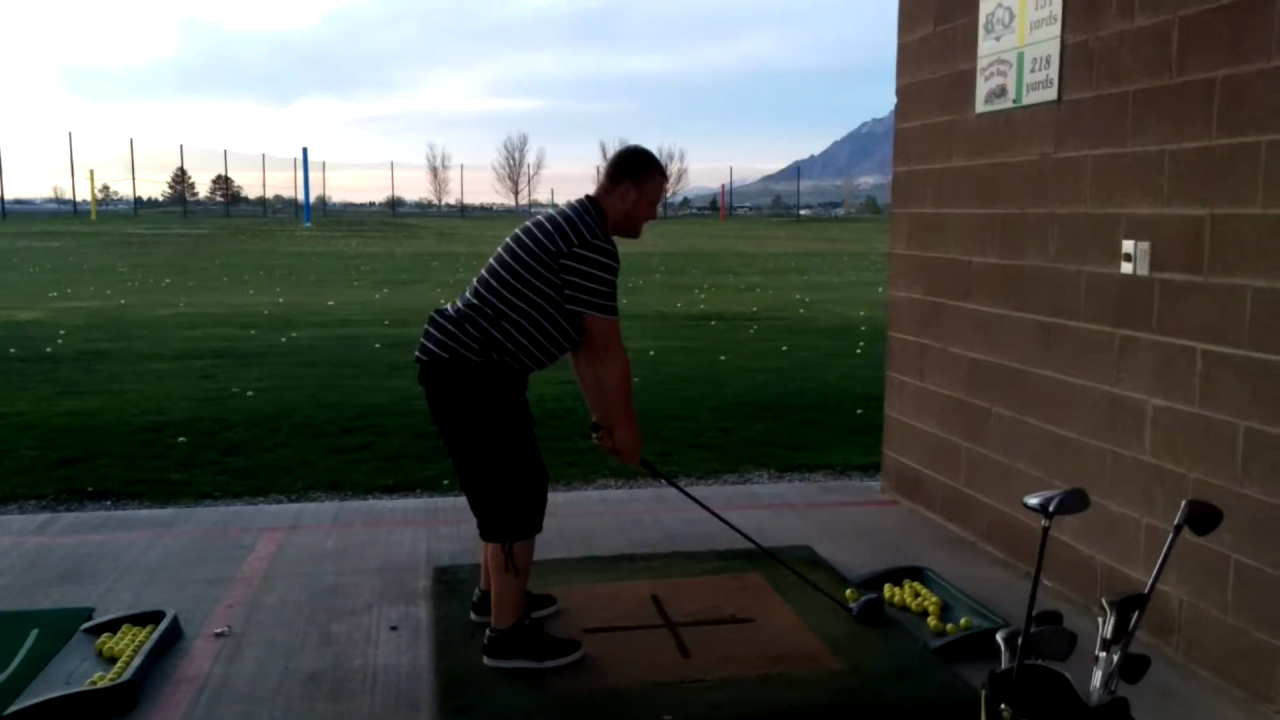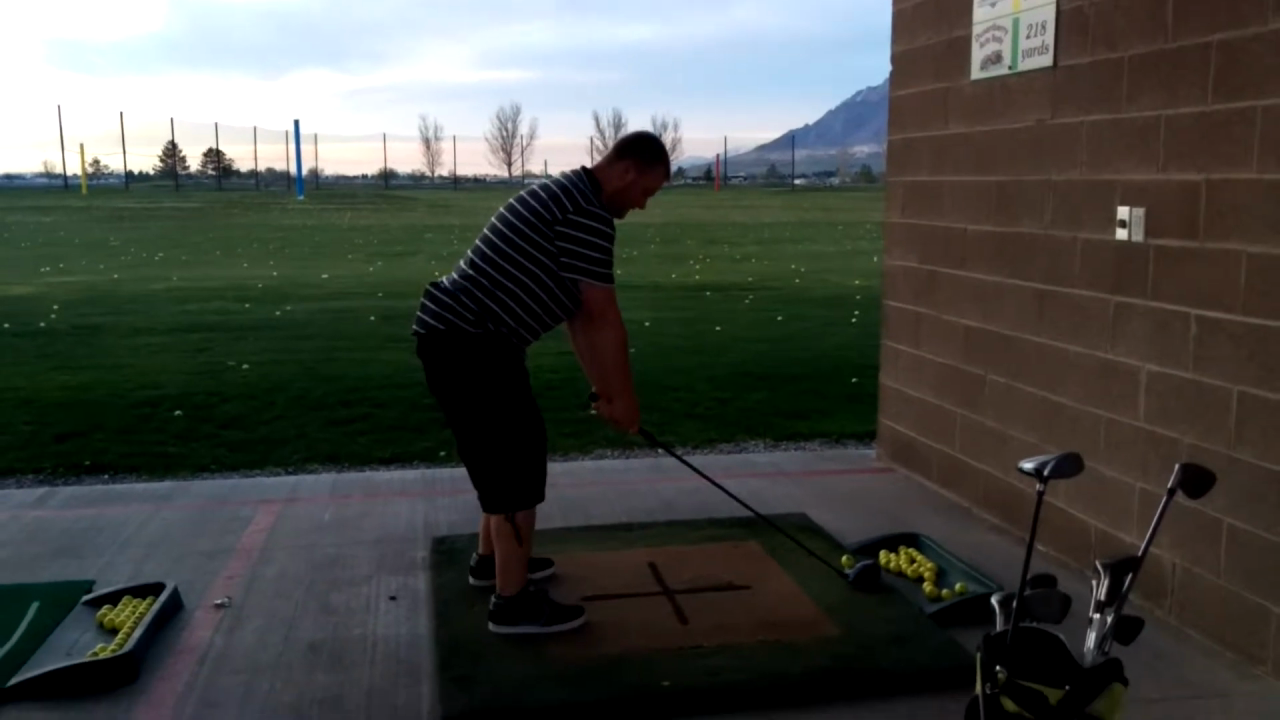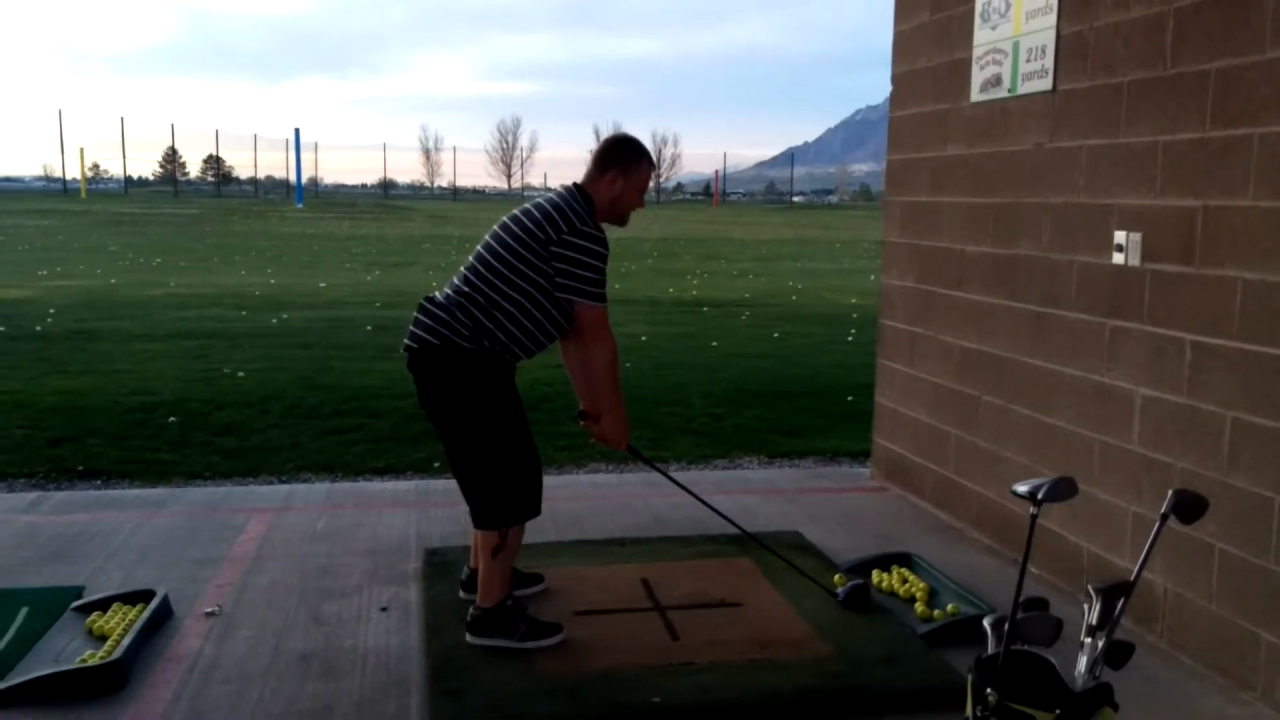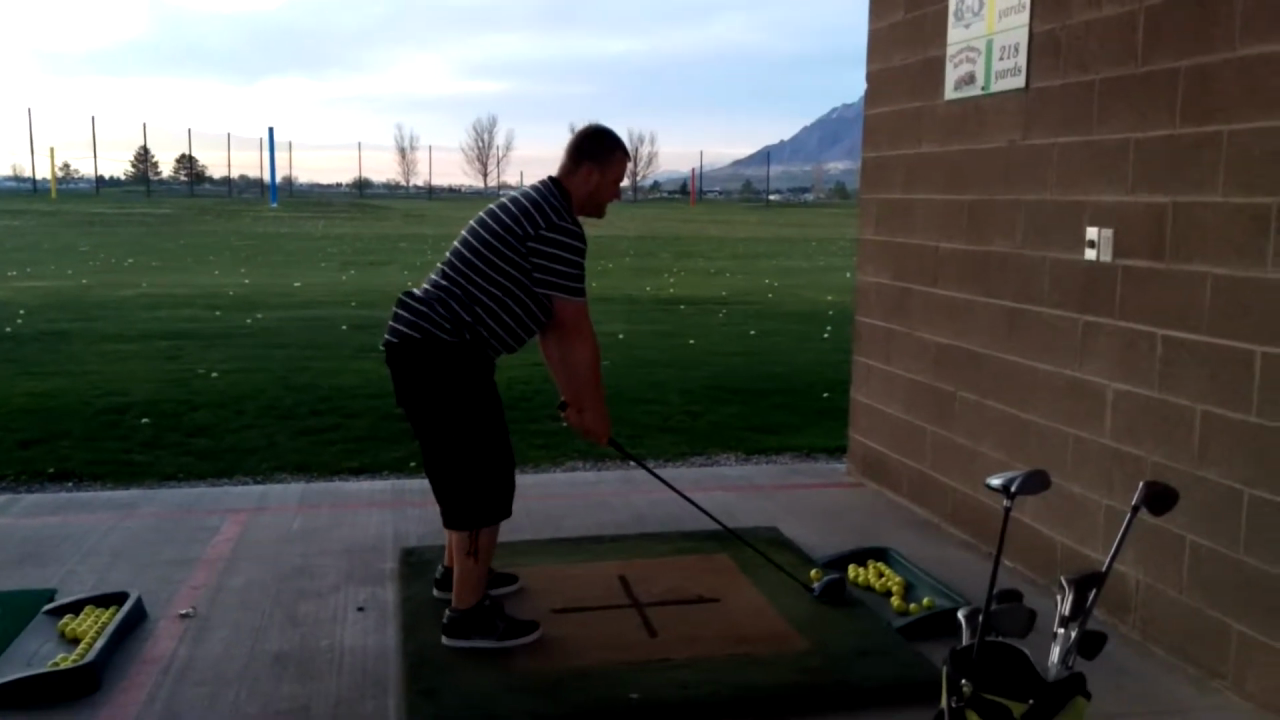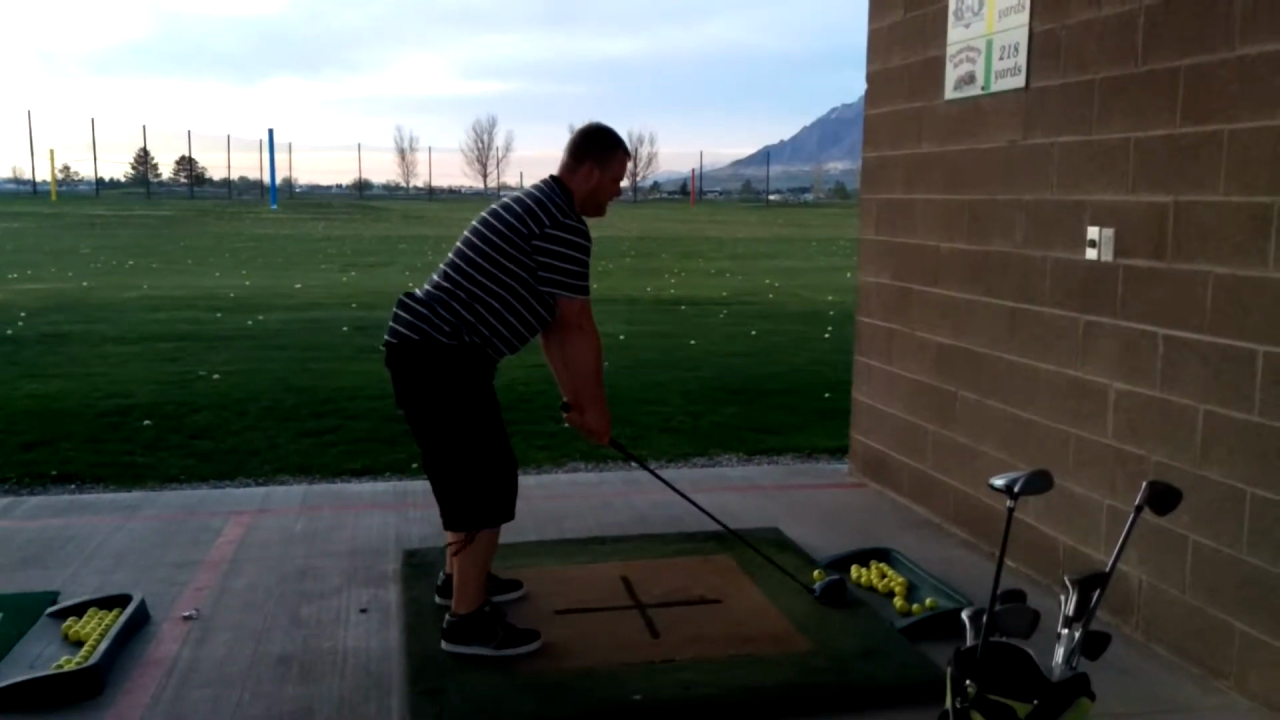
dt=1s
person 1, frame 1
left shoulder: (571, 227)
right shoulder: (592, 245)
left elbow: (583, 343)
right elbow: (607, 350)
left wrist: (602, 419)
right wrist: (625, 428)
left hip: (460, 361)
right hip: (473, 370)
left knee: (504, 484)
right knee: (516, 494)
left ankle: (494, 593)
right ankle: (508, 634)
person 1, frame 2
left shoulder: (566, 197)
right shoulder: (588, 214)
left elbow: (577, 313)
right elbow: (603, 319)
left wrist: (601, 390)
right wrist: (623, 397)
left hip: (455, 332)
right hip: (470, 342)
left knee: (506, 451)
right knee: (517, 463)
left ankle: (491, 557)
right ankle: (512, 601)
person 1, frame 3
left shoulder: (561, 214)
right shoulder: (582, 232)
left elbow: (571, 330)
right elbow: (596, 338)
left wrist: (590, 407)
right wrist: (613, 416)
left hip: (448, 348)
right hip: (460, 357)
left knee: (498, 467)
right knee: (509, 478)
left ankle: (483, 571)
right ankle: (490, 613)
person 1, frame 4
left shoulder: (535, 208)
right shoulder: (559, 227)
left elbow: (550, 324)
right elbow: (576, 331)
left wrist: (572, 399)
right wrist: (594, 409)
left hip: (424, 343)
right hip: (442, 352)
left knee: (473, 466)
right knee: (483, 477)
left ankle: (456, 571)
right ankle: (467, 614)
person 1, frame 5
left shoulder: (535, 208)
right shoulder: (564, 226)
left elbow: (551, 323)
right elbow: (578, 329)
left wrist: (573, 398)
right wrist: (594, 407)
left hip: (424, 346)
right hip: (443, 355)
left knee: (471, 469)
right knee: (485, 479)
left ankle: (459, 576)
right ankle: (468, 619)
